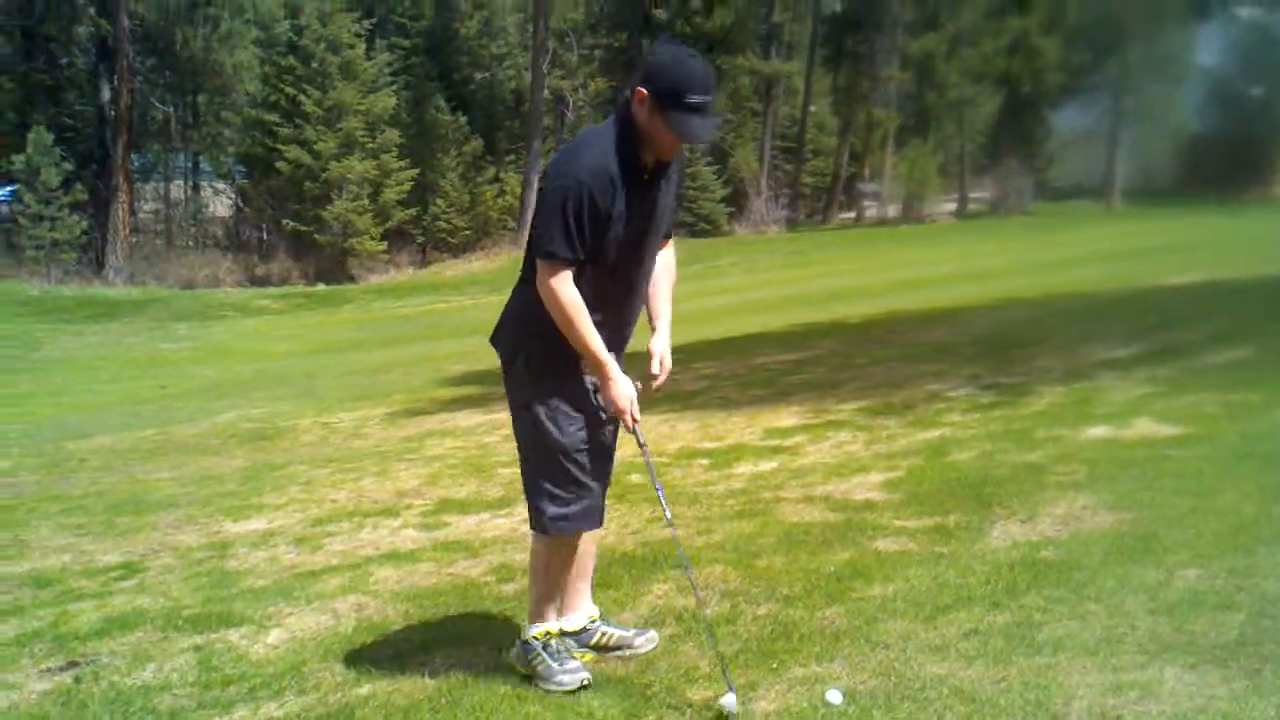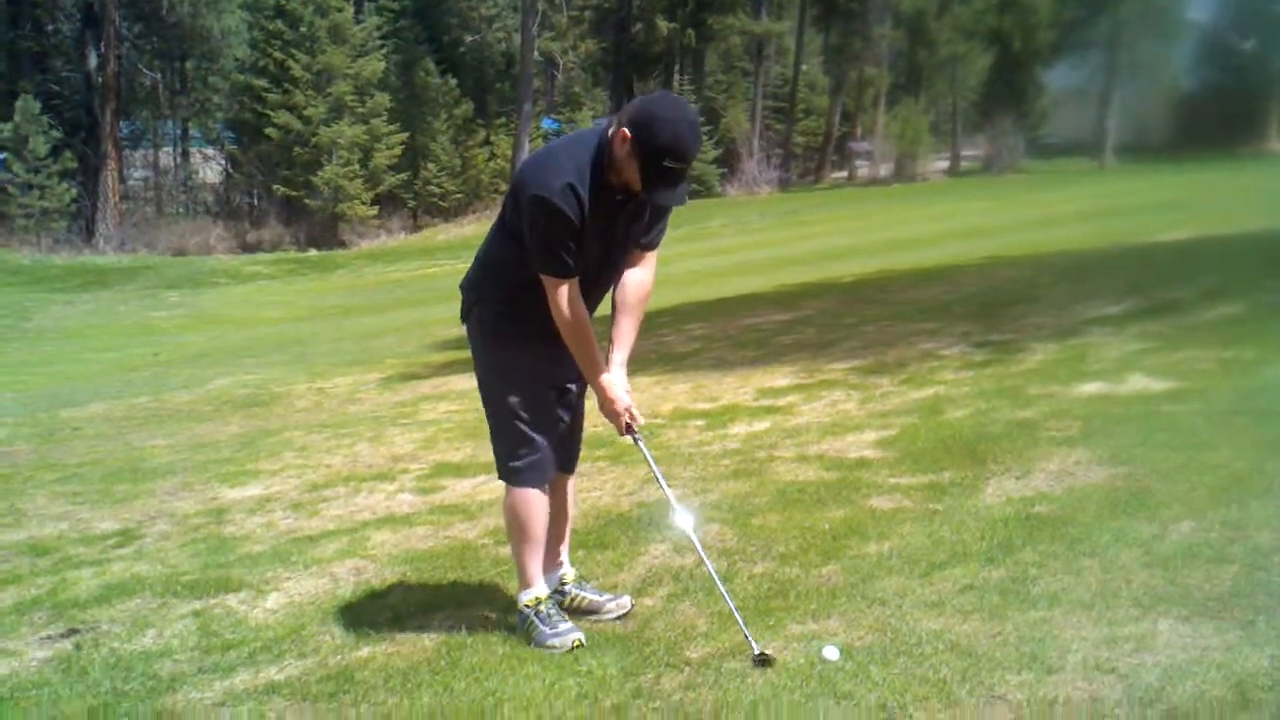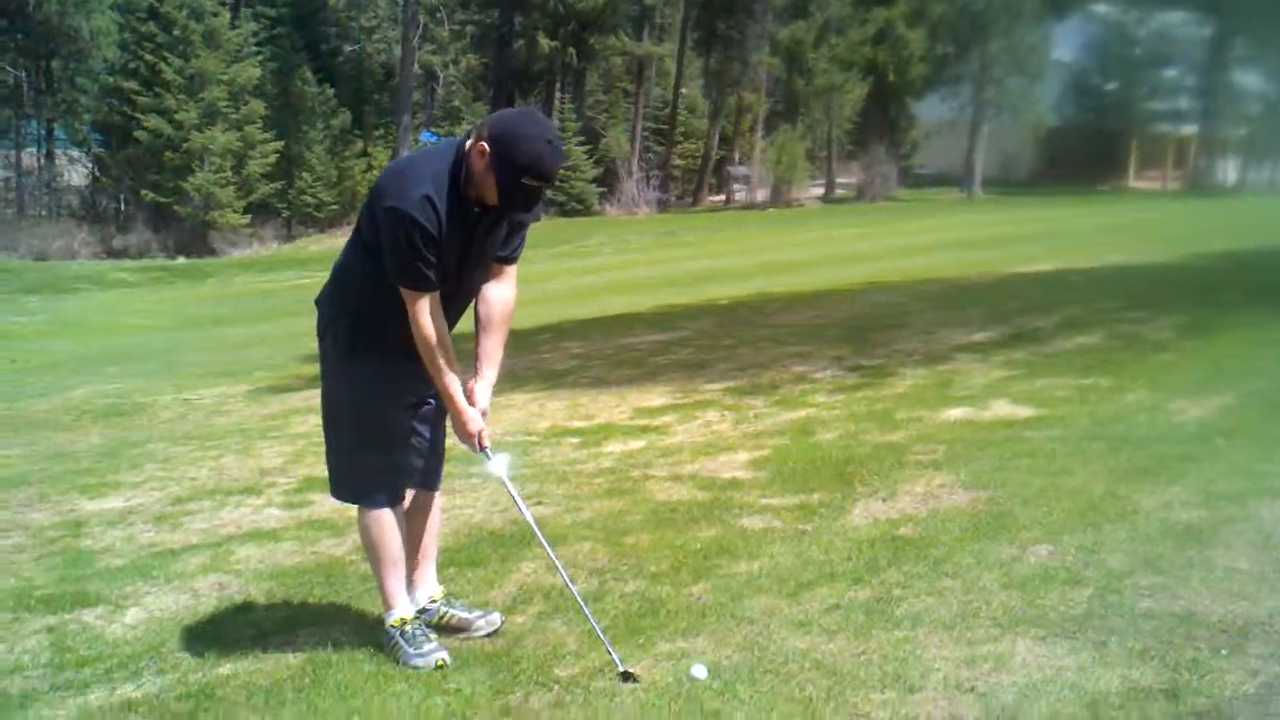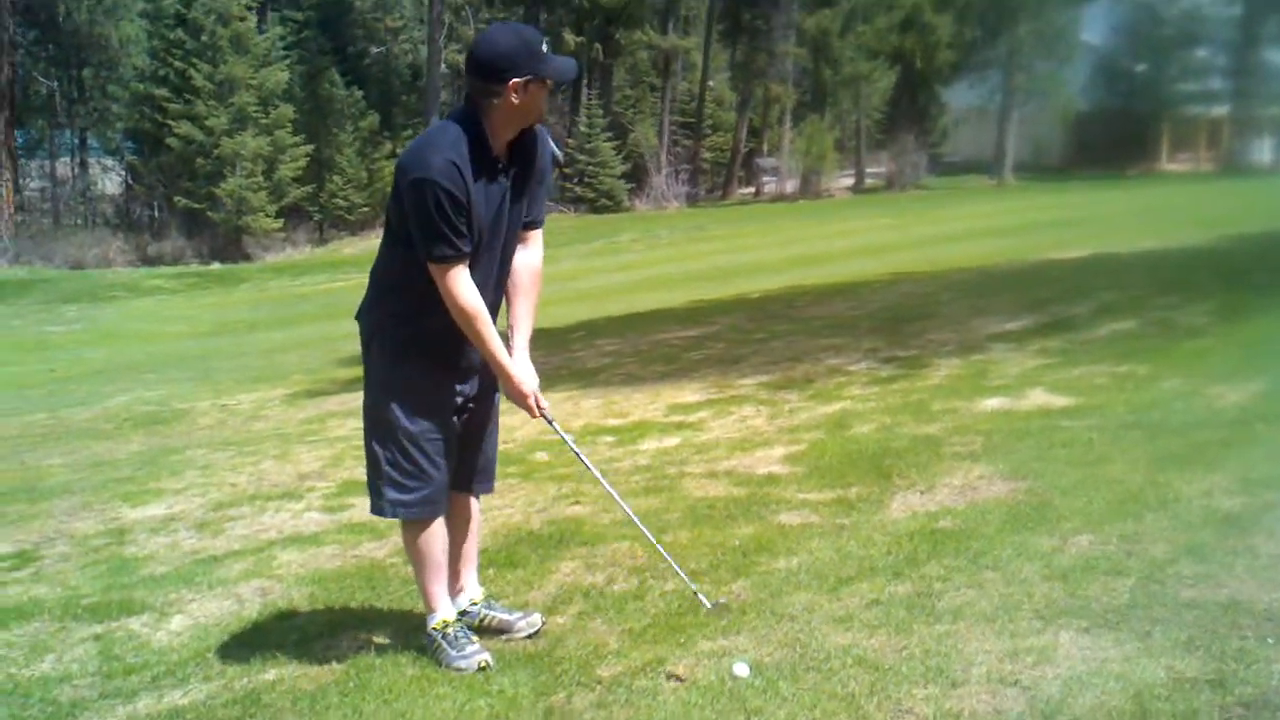
dt=1s
person 1, frame 1
left shoulder: (663, 163)
right shoulder: (584, 170)
left elbow: (660, 247)
right elbow: (553, 281)
left wrist: (661, 332)
right wrist: (609, 374)
left hip: (594, 352)
right hip: (548, 355)
left knee: (585, 491)
right knee: (566, 497)
left ankle: (577, 619)
right ankle: (538, 634)
person 1, frame 2
left shoulder: (653, 172)
right shoulder: (555, 185)
left elbow: (639, 264)
right elbow: (562, 296)
left wrist: (618, 363)
right wrist: (601, 383)
left hip: (564, 324)
right hip: (507, 321)
left knee: (560, 457)
right knee: (530, 457)
left ankle: (558, 579)
right ankle: (533, 599)
person 1, frame 3
left shoulder: (513, 186)
right shoulder: (413, 196)
left elbow: (499, 280)
right elbow: (421, 311)
left wrist: (485, 379)
right wrist: (456, 401)
left hip: (425, 341)
right hip: (363, 341)
left knee: (423, 471)
right knee: (380, 479)
left ankle: (426, 596)
right ankle: (399, 617)
person 1, frame 4
left shoulder: (531, 151)
right shoulder: (436, 165)
left elbow: (527, 247)
right elbow: (453, 282)
left wrist: (521, 351)
right wrist: (506, 370)
left hip: (471, 344)
right hip: (411, 349)
left knee: (467, 477)
right knee: (421, 484)
left ankle: (468, 598)
right ankle: (440, 620)
